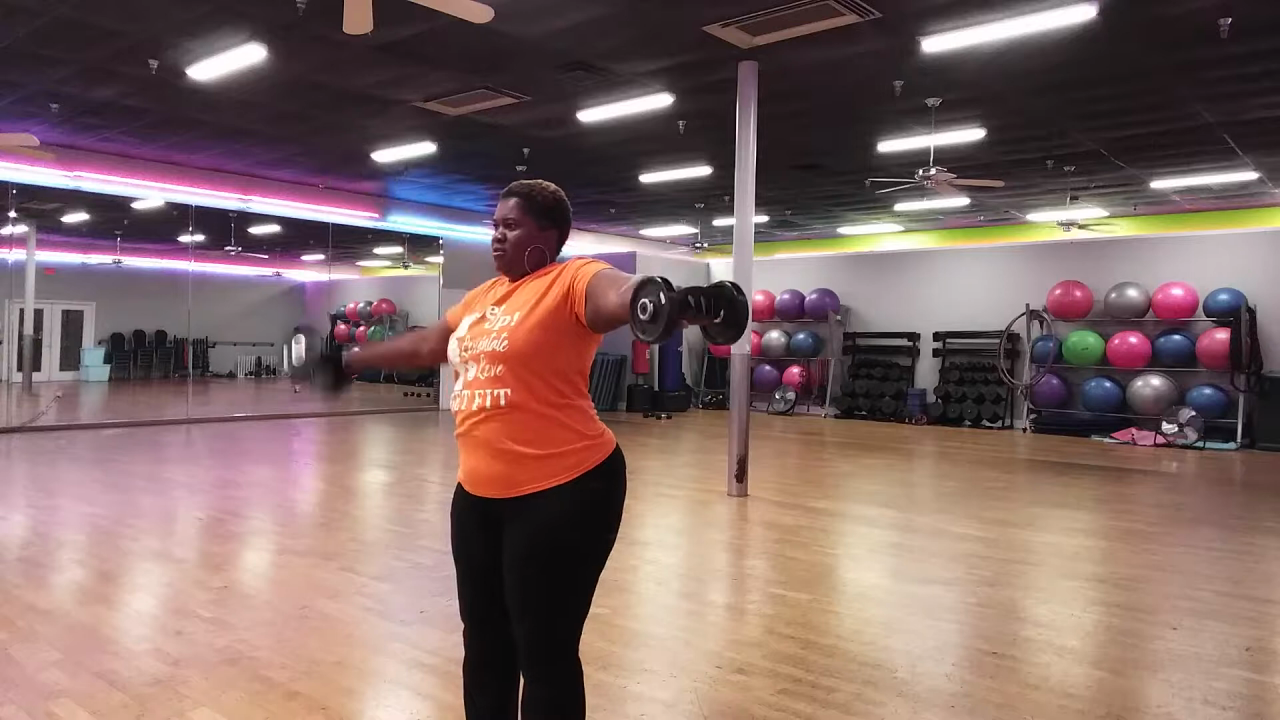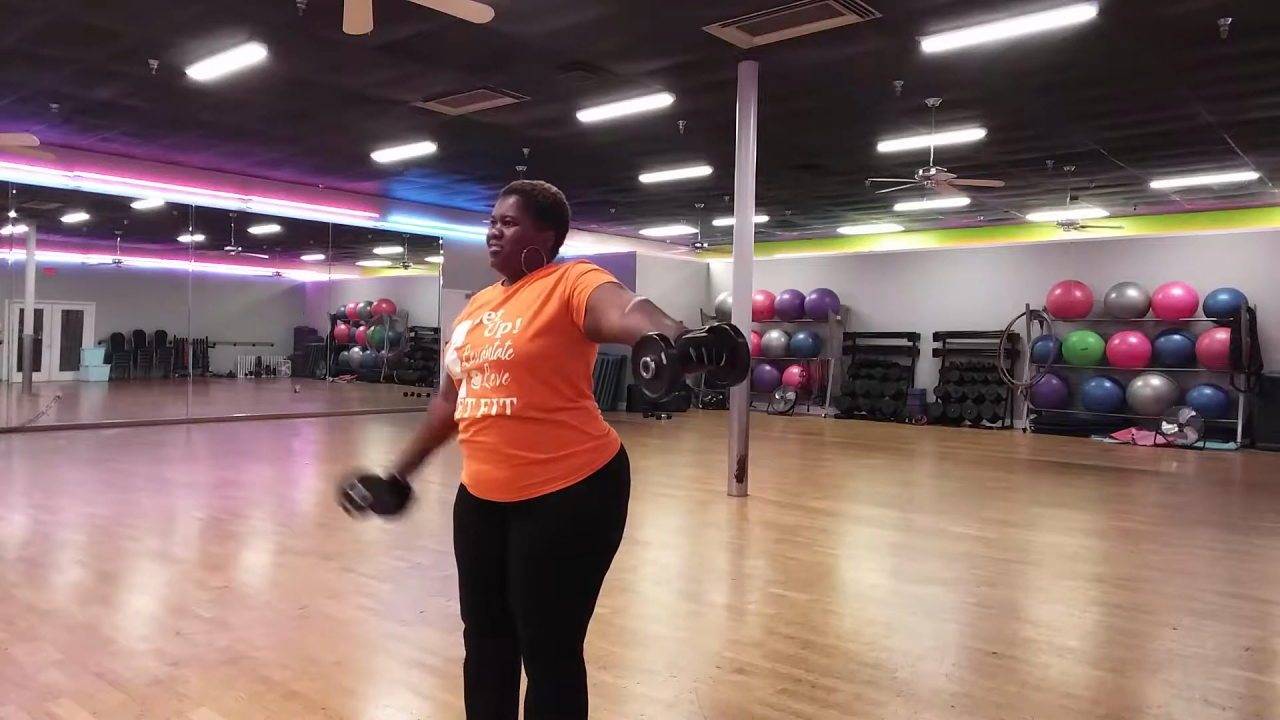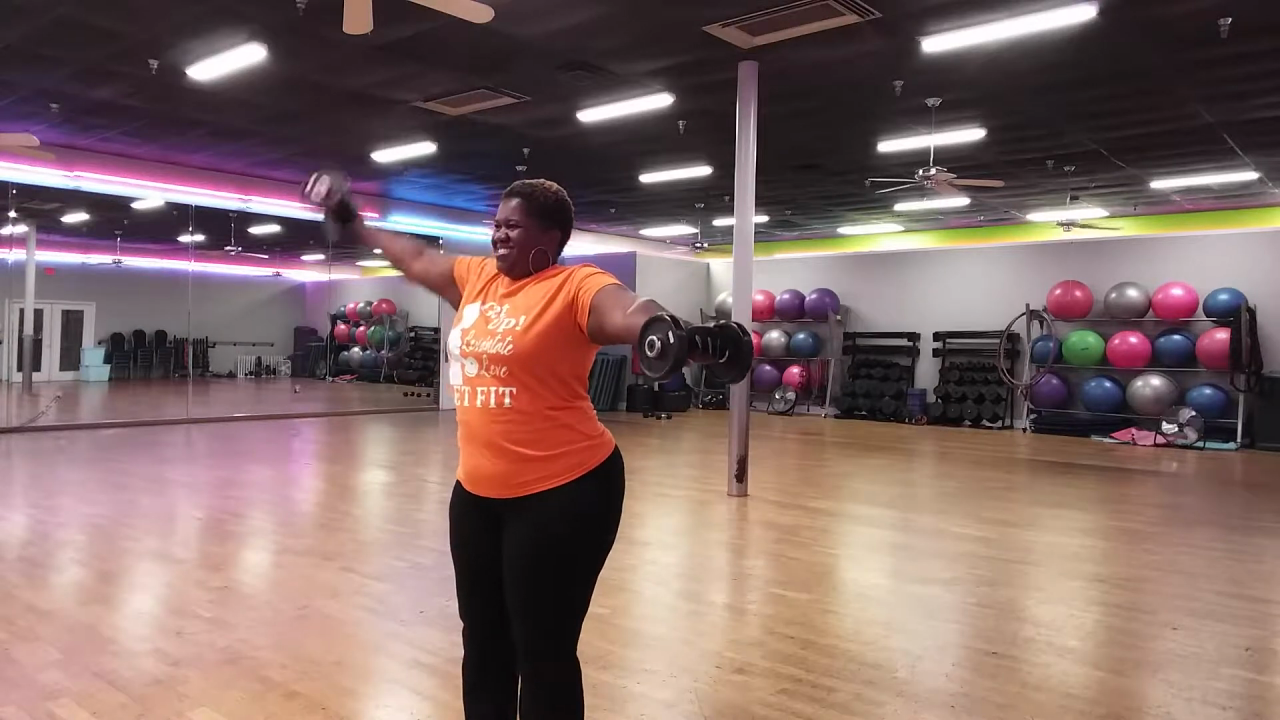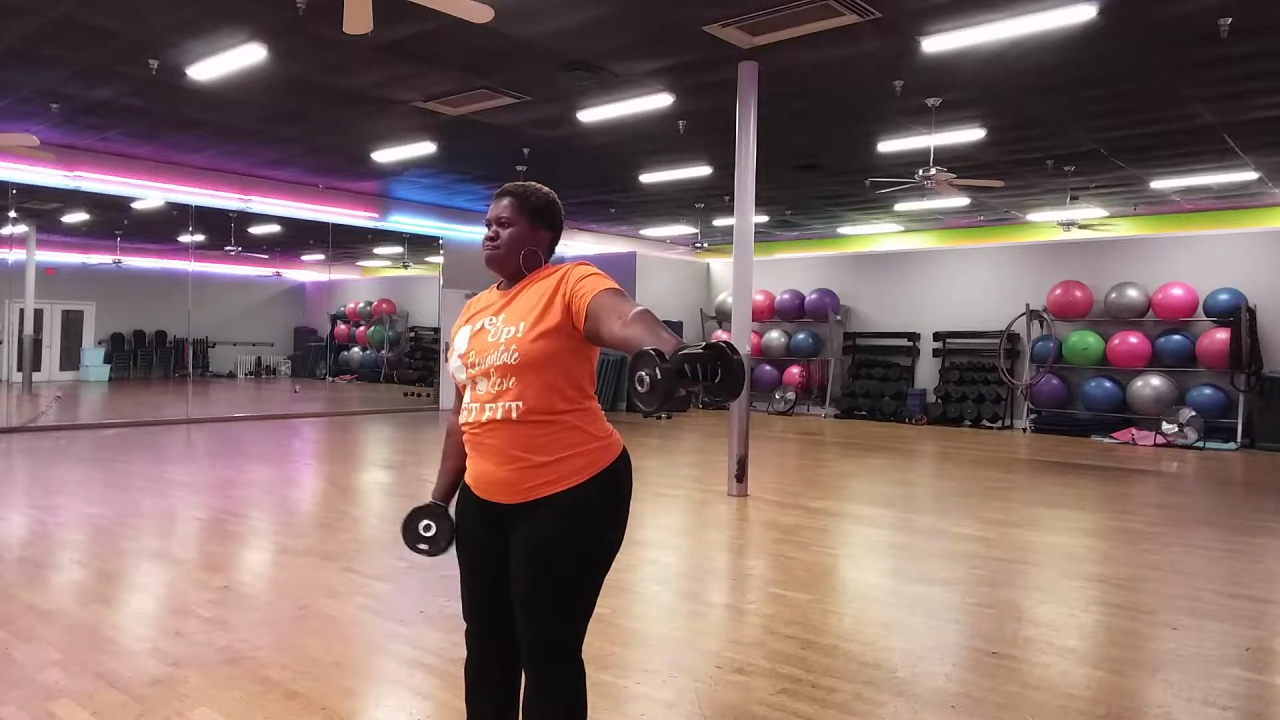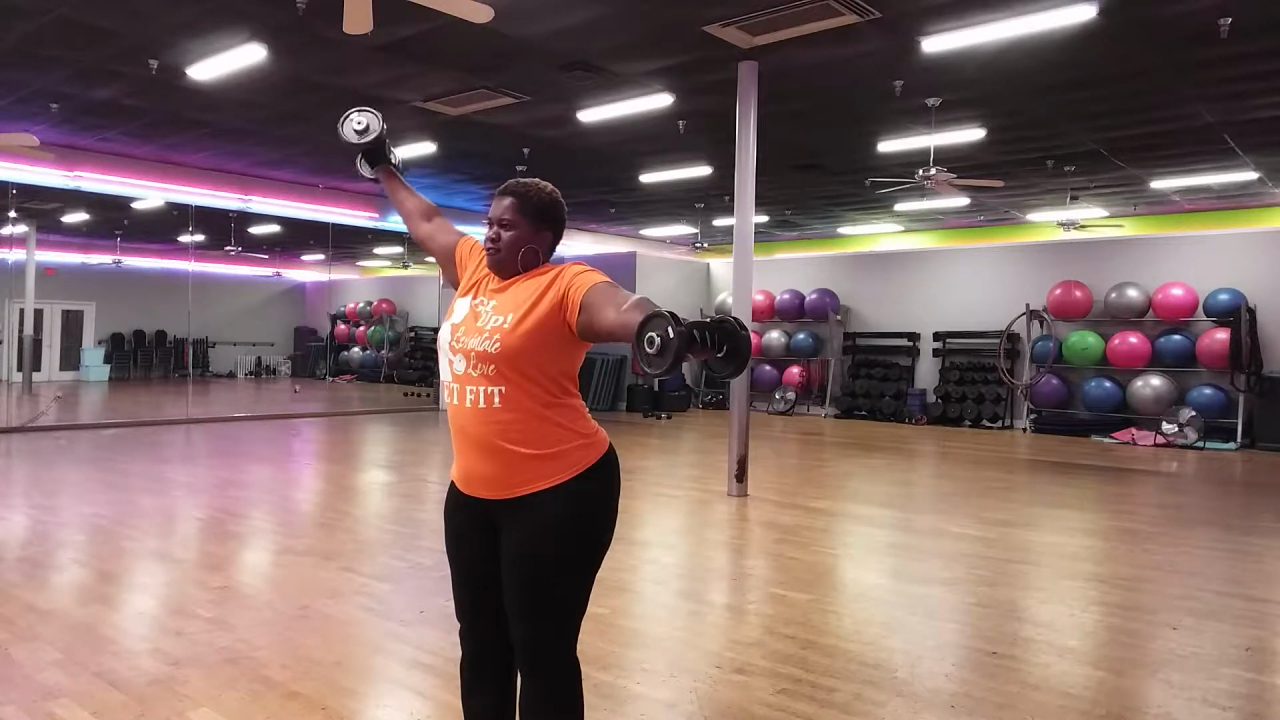
dt=1s
person 1, frame 1
left shoulder: (570, 278)
right shoulder: (481, 297)
left elbow: (626, 294)
right elbow: (424, 346)
right wrist: (348, 361)
left hip: (561, 491)
right hip: (479, 492)
left knee: (545, 652)
right knee: (482, 643)
person 1, frame 2
left shoulder: (572, 284)
right shoulder: (477, 306)
left elbow: (627, 312)
right elbow: (449, 400)
left wrist: (676, 340)
right wrist: (403, 468)
left hip: (567, 493)
right hip: (482, 498)
left knee: (548, 652)
right knee: (485, 643)
person 1, frame 3
left shoulder: (578, 287)
right shoulder: (477, 279)
left elbow: (630, 314)
right elbow: (417, 255)
right wrist: (355, 223)
left hip: (561, 492)
right hip: (478, 493)
left knee: (542, 649)
right knee: (482, 642)
person 1, frame 4
left shoulder: (572, 285)
right shoulder: (473, 311)
left elbow: (625, 319)
left wrist: (675, 354)
right wrist: (442, 496)
left hip: (571, 494)
right hip: (485, 499)
left knee: (548, 650)
right knee: (487, 643)
person 1, frame 5
left shoulder: (567, 283)
right shoulder: (475, 270)
left elbow: (623, 310)
right elbow: (427, 220)
right wrist: (385, 173)
left hip: (558, 491)
right hip: (474, 493)
left knee: (542, 650)
right knee: (481, 641)
